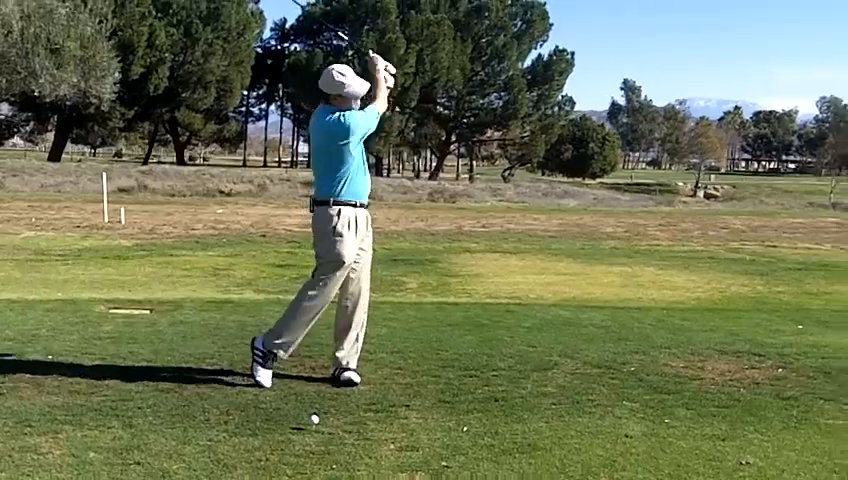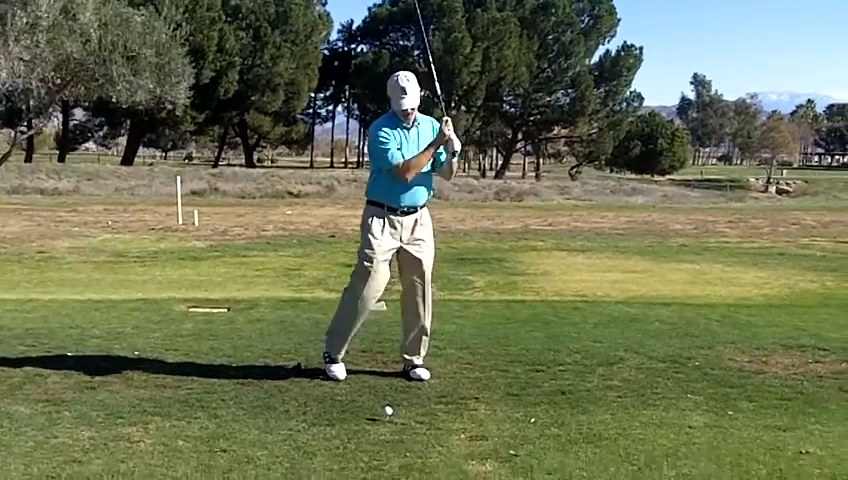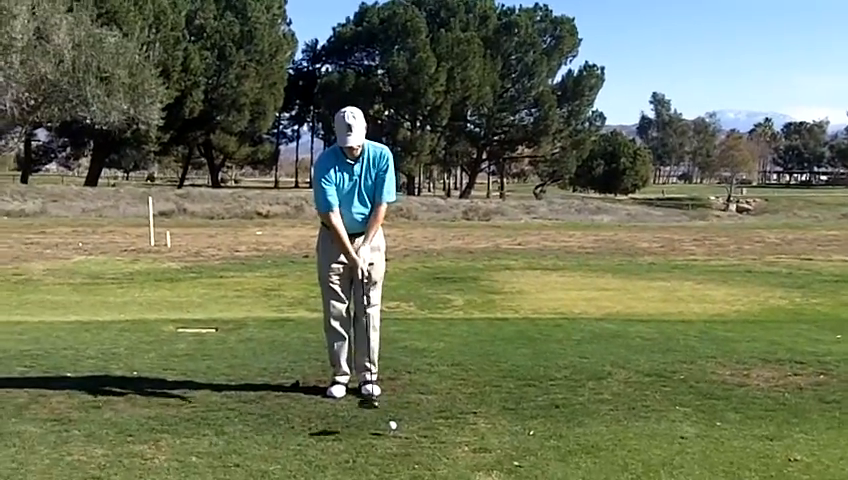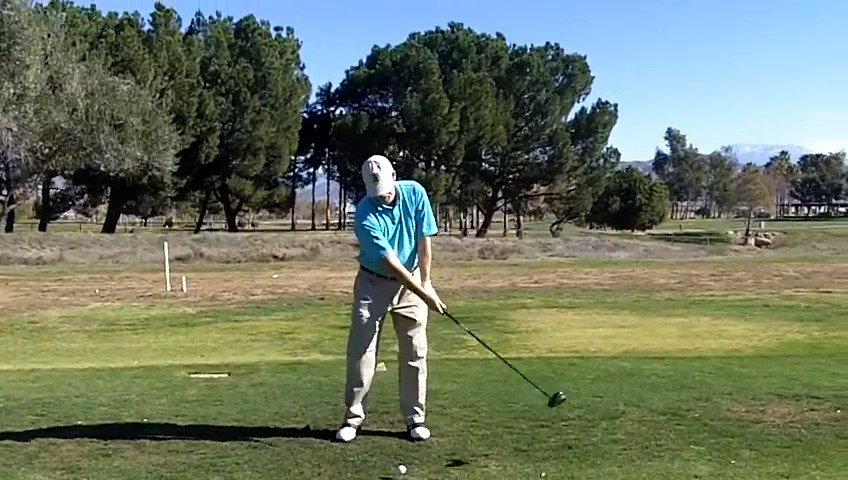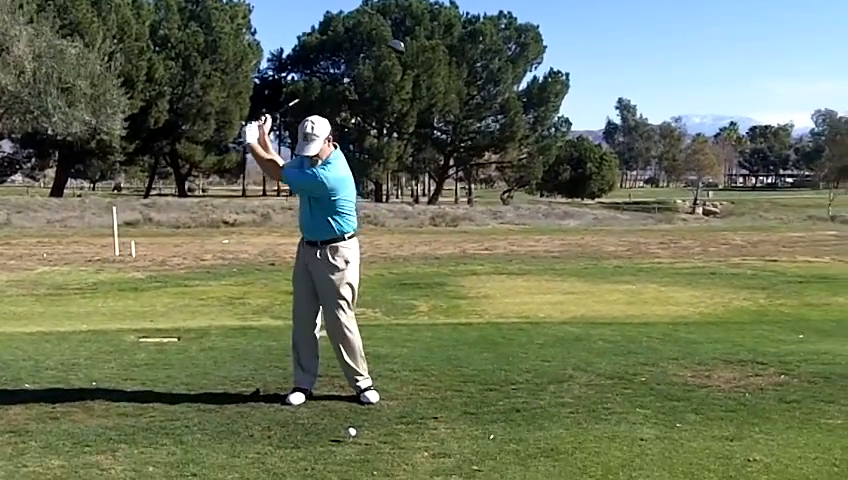
dt=1s
person 1, frame 1
left shoulder: (331, 112)
right shoulder: (343, 123)
left elbow: (370, 113)
right elbow: (375, 109)
left wrist: (382, 86)
right wrist: (379, 72)
left hip: (356, 215)
right hip: (339, 216)
left knee: (357, 294)
right knee: (322, 288)
left ankle: (345, 363)
right ankle: (269, 348)
person 1, frame 2
left shoulder: (432, 125)
right shoulder: (381, 130)
left elbow: (447, 174)
right elbow: (403, 173)
left wrist: (453, 151)
right wrist: (435, 143)
left hip: (418, 219)
right hip: (382, 218)
left knee: (419, 292)
right knee: (366, 286)
left ankle: (413, 359)
right ankle: (333, 352)
person 1, frame 3
left shoulder: (382, 155)
right shoulder: (325, 162)
left elbow: (381, 206)
right elbow: (331, 215)
left wrist: (365, 245)
right wrist: (351, 255)
left hip: (369, 239)
right hip: (334, 241)
left knee: (368, 308)
right knee: (335, 310)
left ankle: (368, 374)
right ankle: (340, 375)
person 1, frame 4
left shoulder: (415, 192)
right shoulder: (365, 214)
left elbow: (424, 240)
right elbow: (389, 260)
left wrist: (426, 282)
right wrist: (423, 294)
left hip: (412, 280)
right hip: (373, 283)
left knee: (414, 353)
right knee: (361, 352)
left ankle: (414, 418)
right ankle: (353, 417)
person 1, frame 5
left shoulder: (329, 175)
right shoulder: (313, 159)
left elbow: (279, 174)
right elbow: (285, 168)
left wrist: (252, 145)
right wrist: (263, 138)
left hip: (336, 252)
right hip: (308, 248)
left knee: (339, 320)
right knee: (303, 319)
left ankle: (362, 383)
right ankle: (303, 383)
